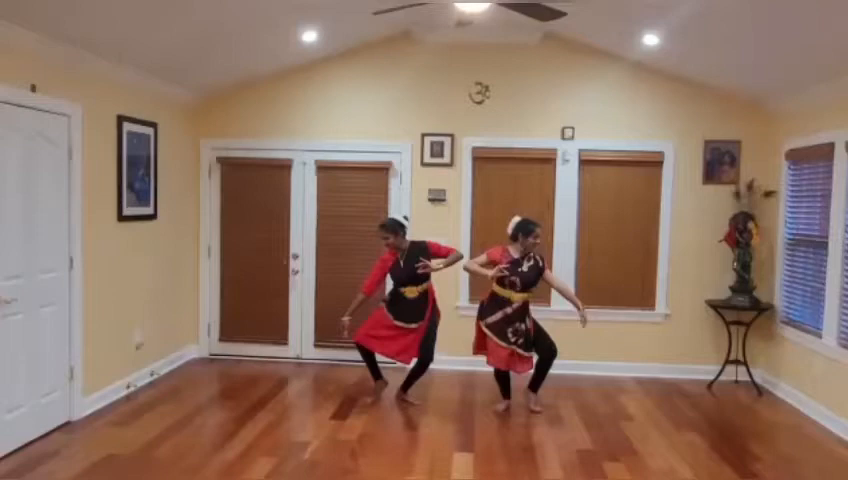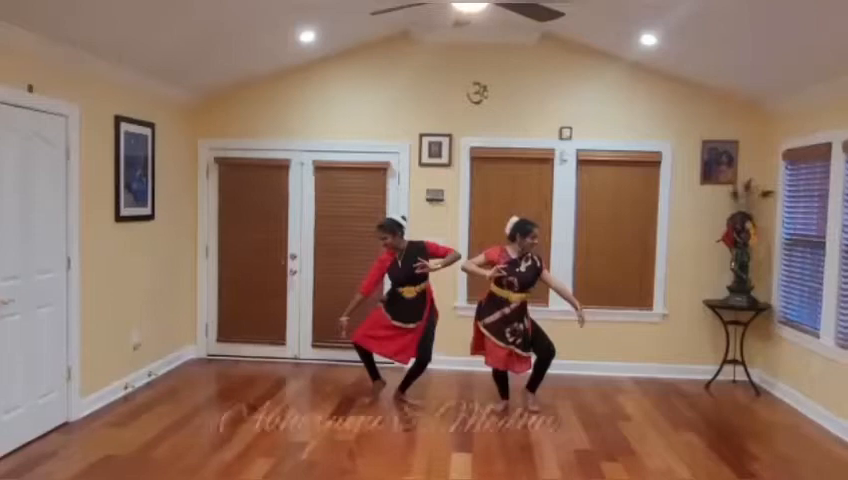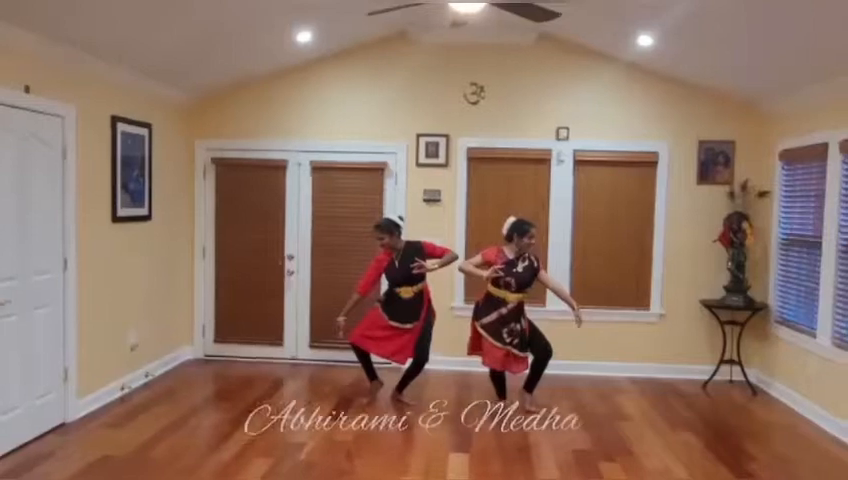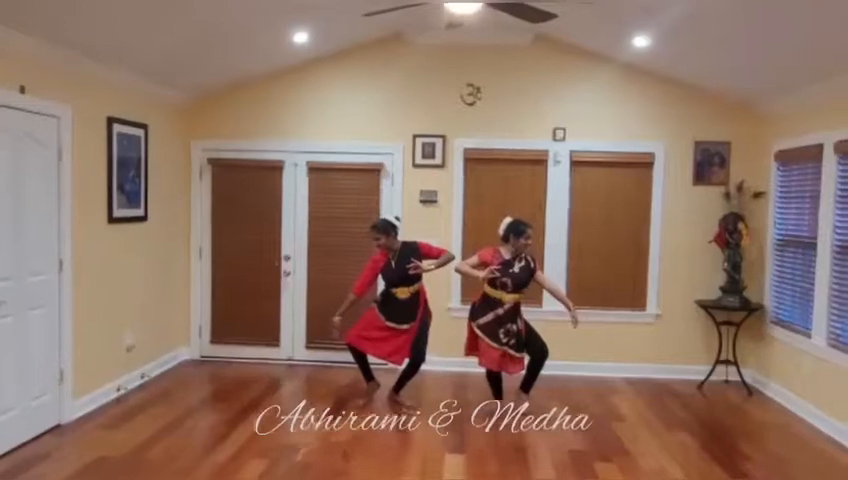
dt=0.1s
person 1, frame 1
left shoulder: (536, 261)
right shoulder: (499, 254)
left elbow: (557, 284)
right elbow: (468, 265)
left wrist: (578, 305)
right wrist: (489, 273)
left hip: (520, 315)
right hip: (496, 314)
left knee: (549, 351)
right knee: (501, 359)
left ankle: (532, 391)
right ankle: (505, 398)
person 1, frame 2
left shoulder: (534, 261)
right shoulder: (497, 254)
left elbow: (555, 284)
right elbow: (466, 265)
left wrist: (576, 305)
right wrist: (487, 273)
left hip: (518, 316)
right hip: (494, 314)
left knee: (547, 351)
right knee: (499, 359)
left ankle: (530, 392)
right ankle: (504, 399)
person 1, frame 3
left shoulder: (531, 261)
right shoulder: (495, 254)
left elbow: (552, 284)
right elbow: (463, 265)
left wrist: (573, 305)
right wrist: (484, 273)
left hip: (516, 316)
right hip: (491, 314)
left knee: (544, 351)
right knee: (496, 359)
left ankle: (527, 392)
right ankle: (501, 399)
person 1, frame 4
left shoulder: (527, 262)
right shoulder: (491, 254)
left elbow: (548, 285)
right elbow: (460, 266)
left wrist: (569, 306)
right wrist: (480, 274)
left hip: (512, 316)
right hip: (488, 314)
left knee: (540, 351)
right knee: (492, 359)
left ankle: (524, 392)
right ankle: (497, 400)
person 2, frame 1
left shoulder: (424, 248)
right shoulder: (387, 259)
left elbow: (457, 254)
right elbow: (368, 288)
left wrist: (438, 266)
right wrist: (347, 315)
left hip: (423, 310)
right hip: (395, 307)
left knee: (426, 357)
right knee: (362, 339)
left ankle: (402, 392)
right ankle: (379, 381)
person 2, frame 2
left shoulder: (422, 248)
right shoulder: (385, 259)
left elbow: (455, 254)
right elbow: (366, 288)
left wrist: (436, 266)
right wrist: (345, 316)
left hip: (421, 310)
right hip: (393, 308)
left knee: (424, 357)
right knee: (360, 339)
left ankle: (400, 392)
right ankle: (377, 381)
person 2, frame 3
left shoulder: (418, 247)
right shoulder: (382, 259)
left elbow: (453, 254)
right elbow: (362, 288)
left wrist: (433, 266)
right wrist: (343, 315)
left hip: (418, 311)
right hip: (390, 308)
left knee: (421, 356)
right knee: (357, 340)
left ankle: (398, 392)
right ankle: (374, 381)
person 2, frame 4
left shoulder: (415, 249)
right shoulder: (378, 260)
left elbow: (449, 255)
right elbow: (358, 289)
left wrist: (430, 267)
right wrist: (338, 315)
left hip: (414, 311)
right hip: (387, 309)
left knee: (417, 358)
right knee: (354, 340)
left ankle: (394, 394)
right ankle: (371, 383)
